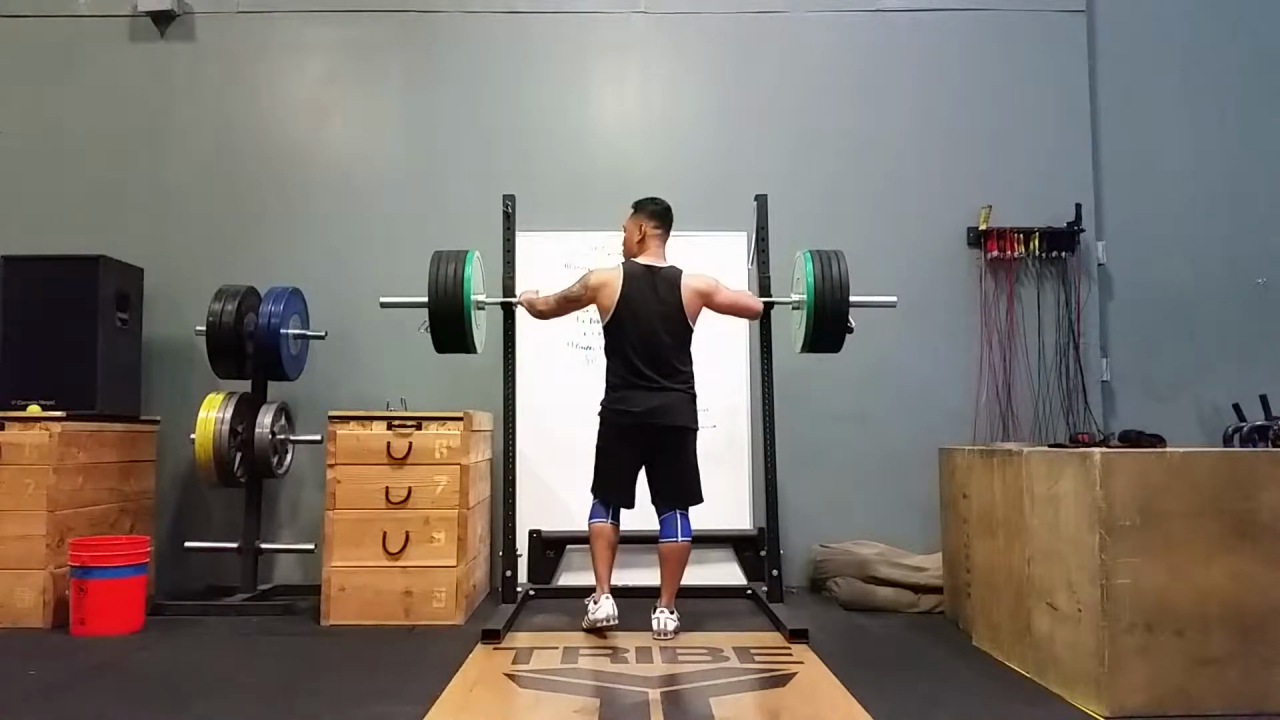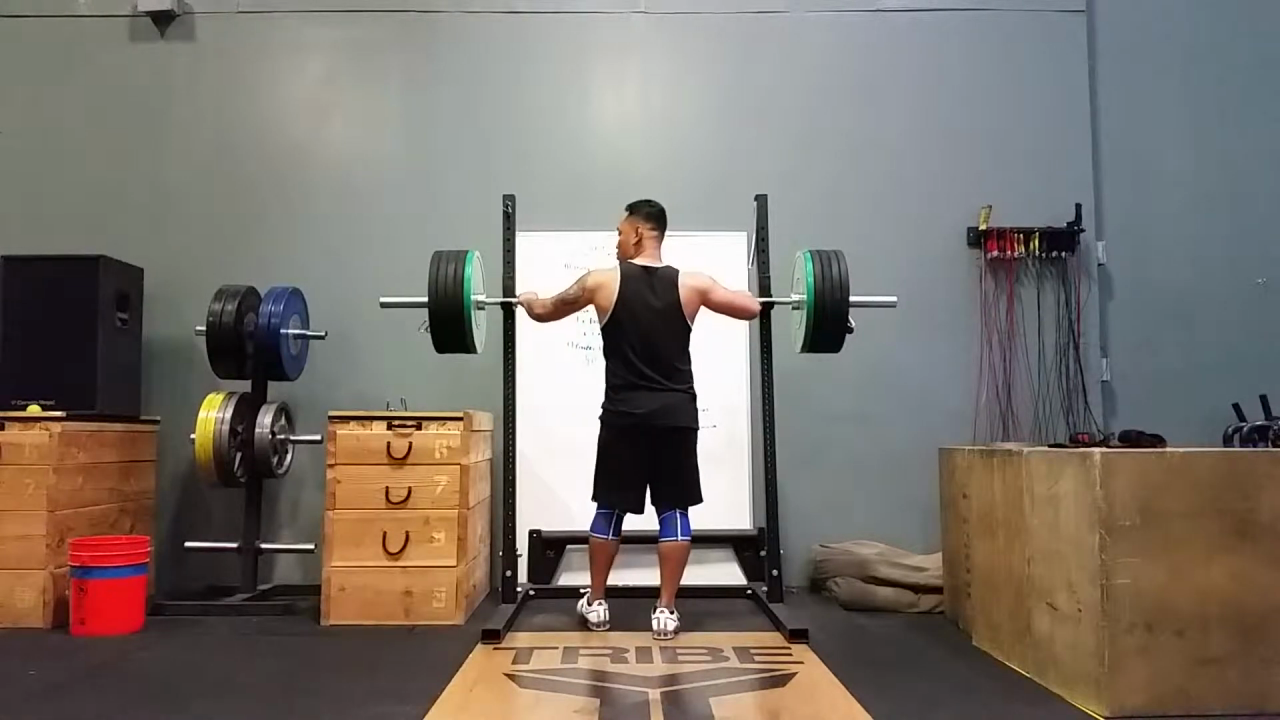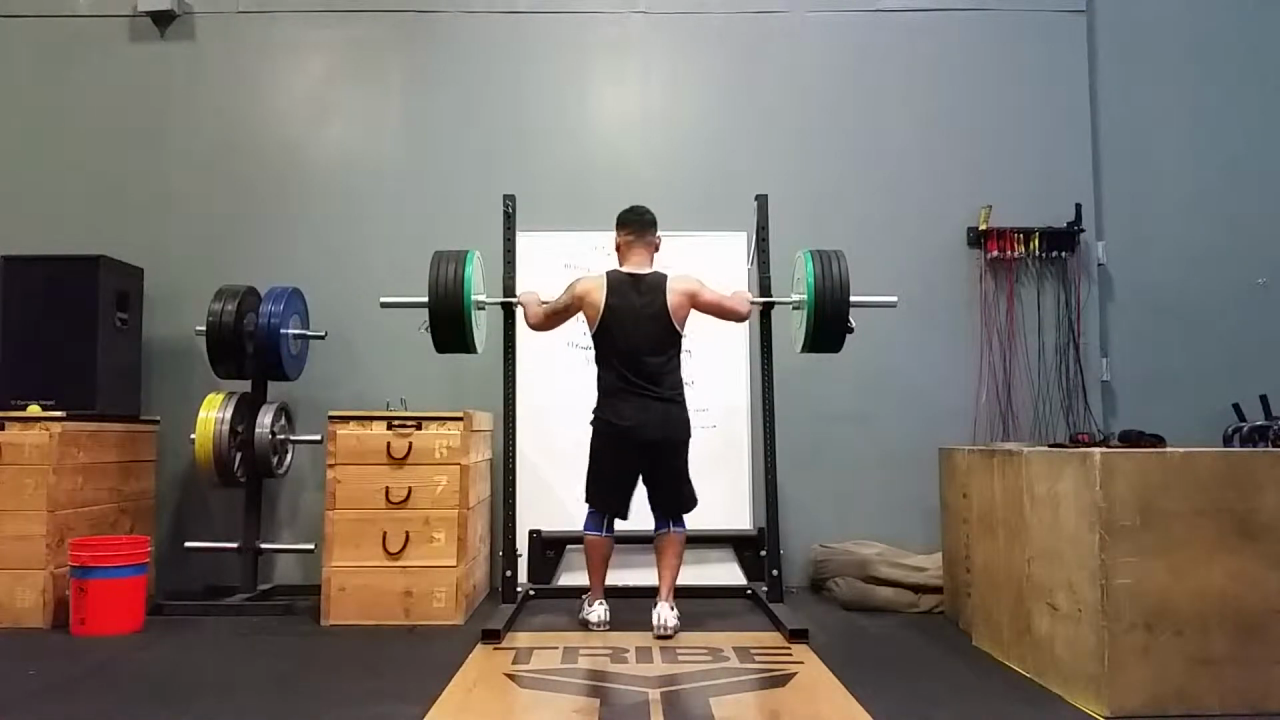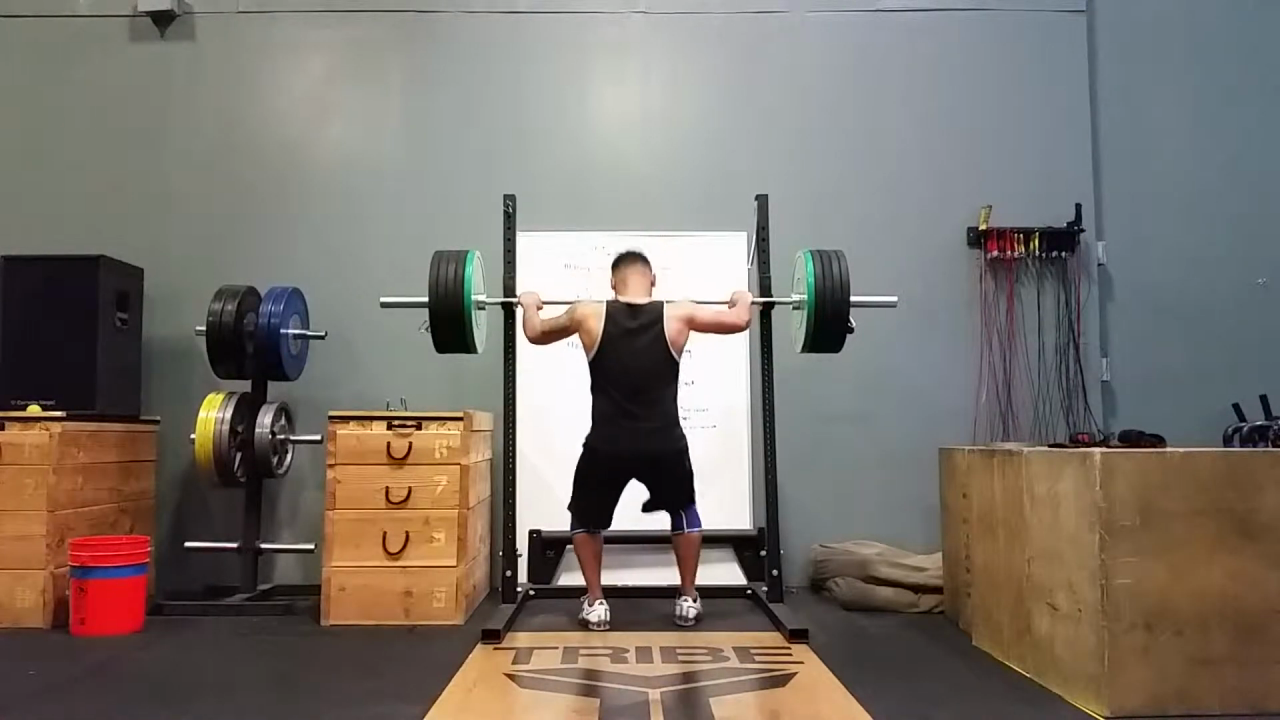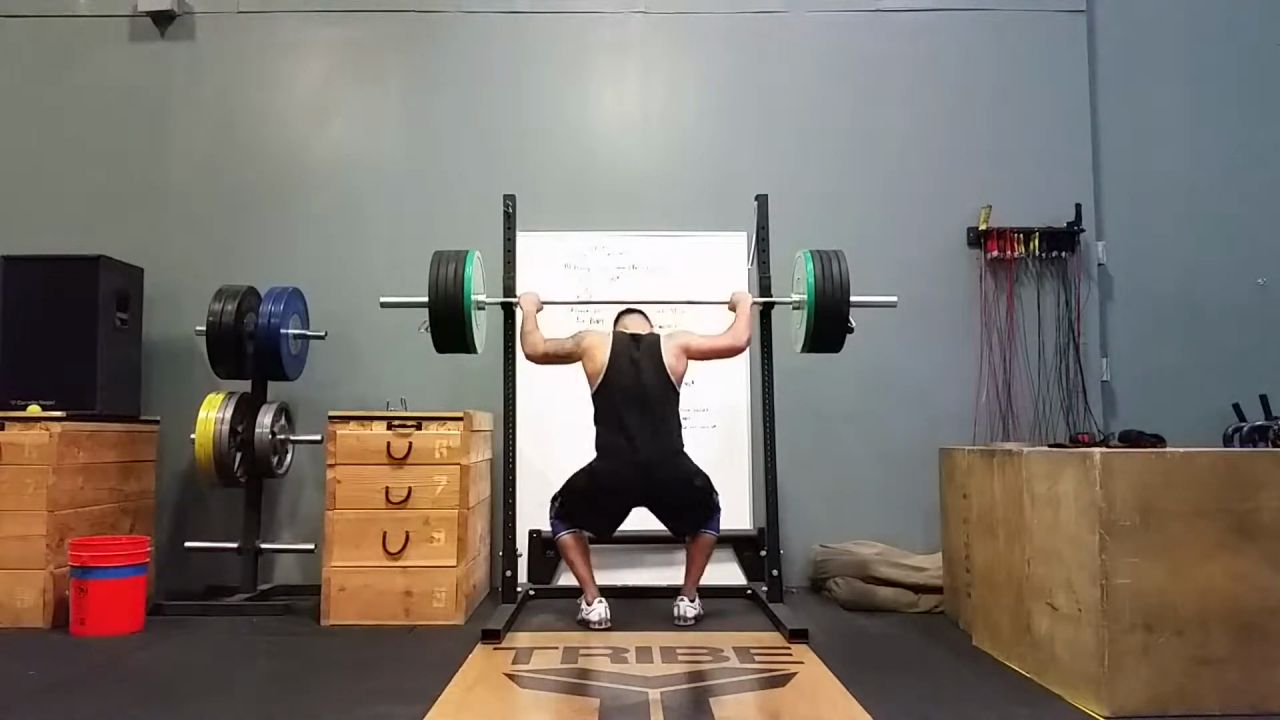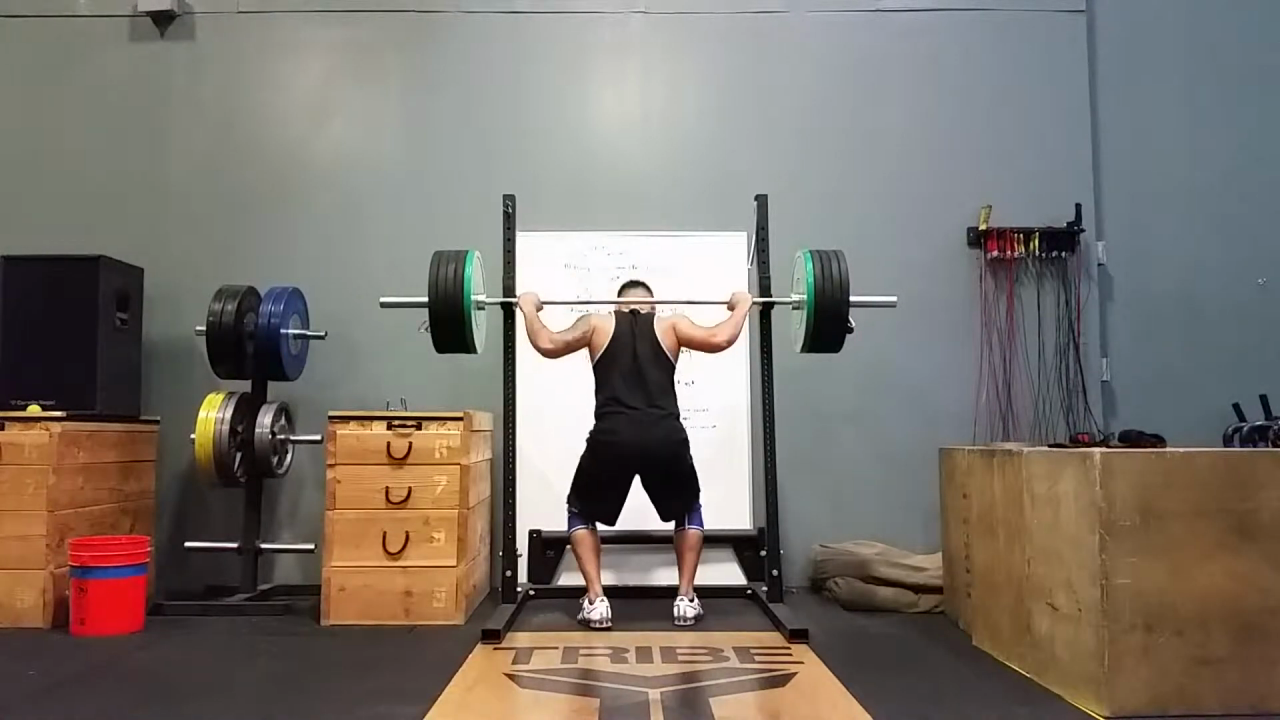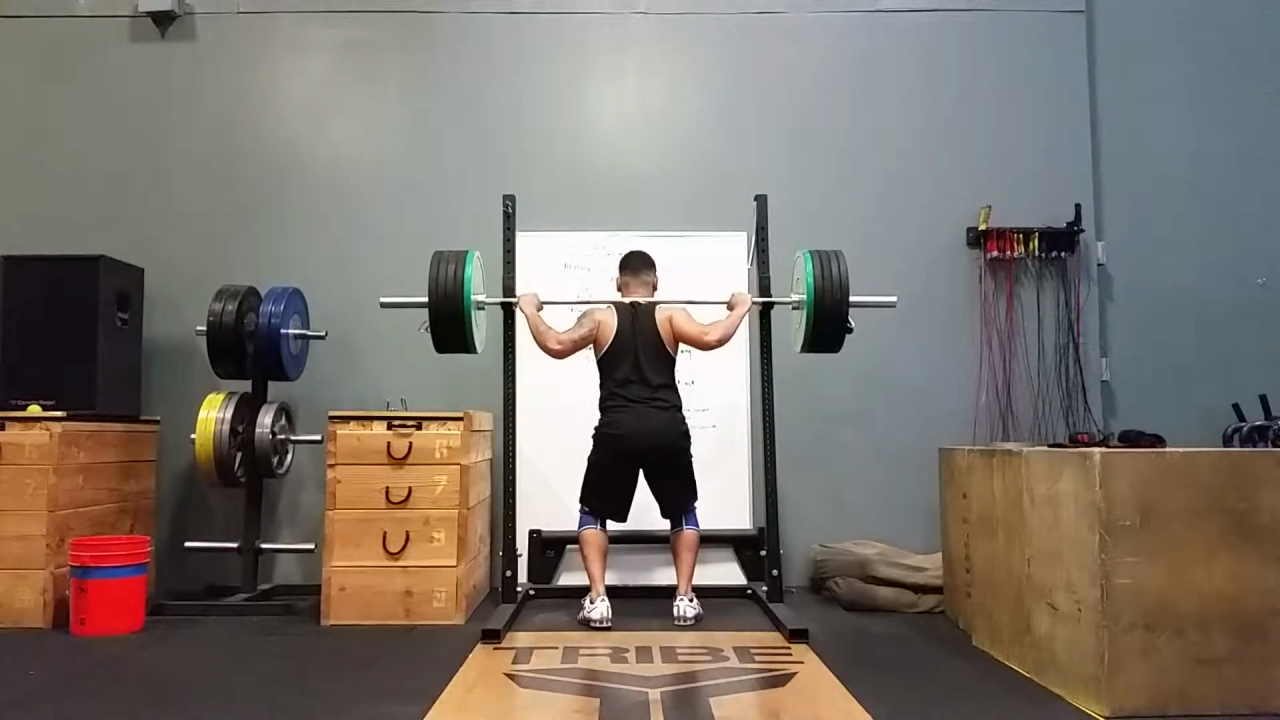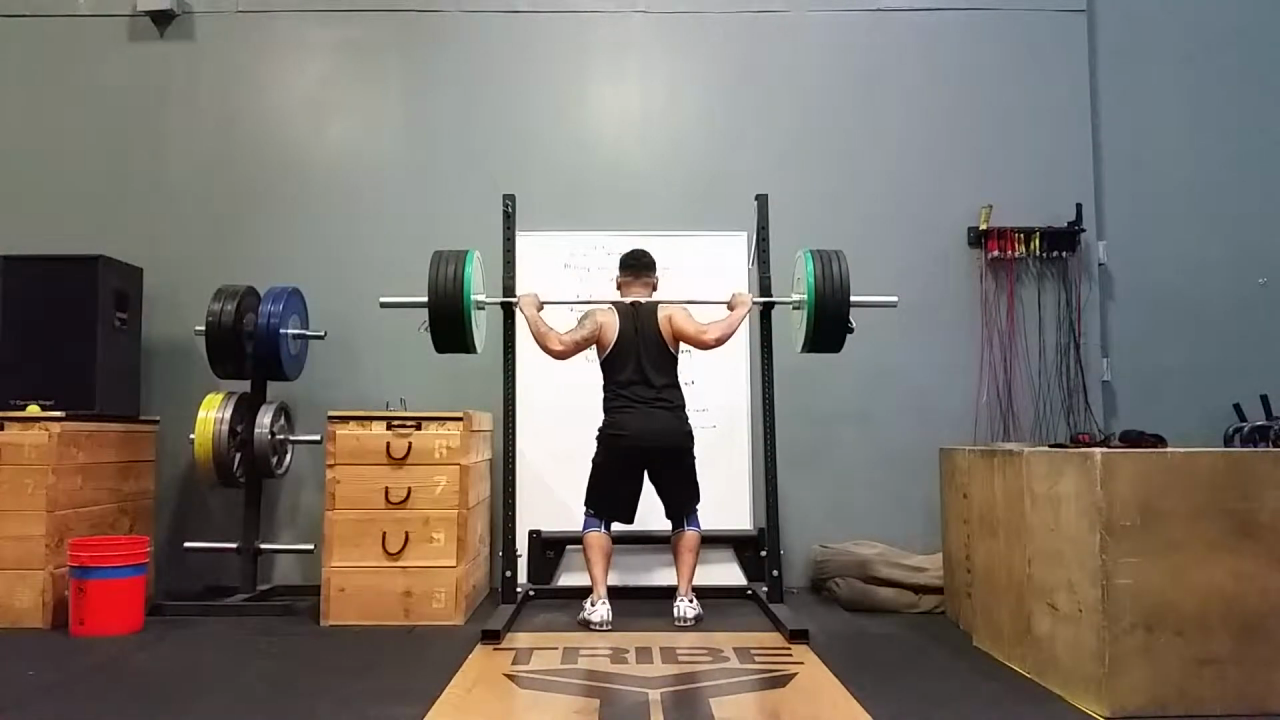
dt=0.3s
person 1, frame 1
left shoulder: (604, 282)
right shoulder: (694, 285)
left elbow: (547, 308)
right elbow: (755, 308)
left wrist: (526, 300)
right wrist: (752, 297)
left hip: (622, 413)
right hip: (676, 414)
left knee: (606, 502)
right knee: (674, 510)
left ankle: (602, 598)
right ankle: (666, 610)
person 1, frame 2
left shoulder: (601, 281)
right shoulder: (691, 284)
left elbow: (543, 311)
right elbow: (750, 309)
left wrist: (527, 300)
right wrist: (748, 296)
left hip: (623, 415)
right hip: (677, 414)
left knee: (610, 509)
right knee: (674, 513)
left ankle: (595, 603)
right ankle: (665, 611)
person 1, frame 3
left shoulder: (591, 289)
right shoulder: (681, 288)
left elbow: (538, 321)
right elbow: (741, 311)
left wrist: (528, 300)
right wrist: (744, 296)
left hip: (614, 422)
right hip: (667, 422)
left knee: (601, 511)
right knee: (670, 514)
left ankle: (595, 604)
right ankle: (665, 605)
person 1, frame 4
left shoulder: (589, 315)
right shoulder: (677, 316)
left elbow: (535, 333)
right elbow: (738, 321)
left wrist: (529, 303)
right wrist: (742, 300)
left hip: (607, 443)
right hip: (664, 443)
left knee: (585, 518)
right knee: (683, 512)
left ankle: (595, 603)
right ankle: (687, 599)
person 1, frame 5
left shoulder: (594, 345)
right shoulder: (675, 346)
left elbow: (534, 350)
right elbow: (737, 342)
left wrist: (529, 310)
right wrist: (743, 305)
left hip: (612, 472)
right hip: (669, 472)
left knee: (563, 515)
right knee: (706, 513)
left ankle: (593, 602)
right ankle: (688, 599)
person 1, frame 6
left shoulder: (597, 322)
right shoulder: (670, 323)
left elbow: (548, 345)
right elbow: (718, 340)
left wrist: (529, 311)
right wrist: (741, 309)
left hip: (611, 438)
right hip: (665, 438)
left knee: (581, 513)
right knee: (687, 512)
left ankle: (595, 600)
right ankle: (686, 599)
person 1, frame 7
left shoulder: (600, 317)
right shoulder: (670, 315)
left elbow: (555, 345)
right elbow: (711, 338)
left wrist: (530, 310)
right wrist: (740, 308)
left hip: (616, 431)
right hip: (668, 430)
left knee: (593, 514)
right knee: (682, 512)
left ankle: (597, 600)
right ankle: (685, 599)
person 1, frame 8
left shoulder: (602, 318)
right shoulder: (671, 314)
left elbow: (558, 347)
right elbow: (709, 338)
left wrist: (530, 311)
right wrist: (740, 310)
left hip: (620, 432)
right hip: (671, 430)
left knee: (599, 516)
right knee: (684, 514)
left ankle: (599, 602)
right ankle: (685, 600)
